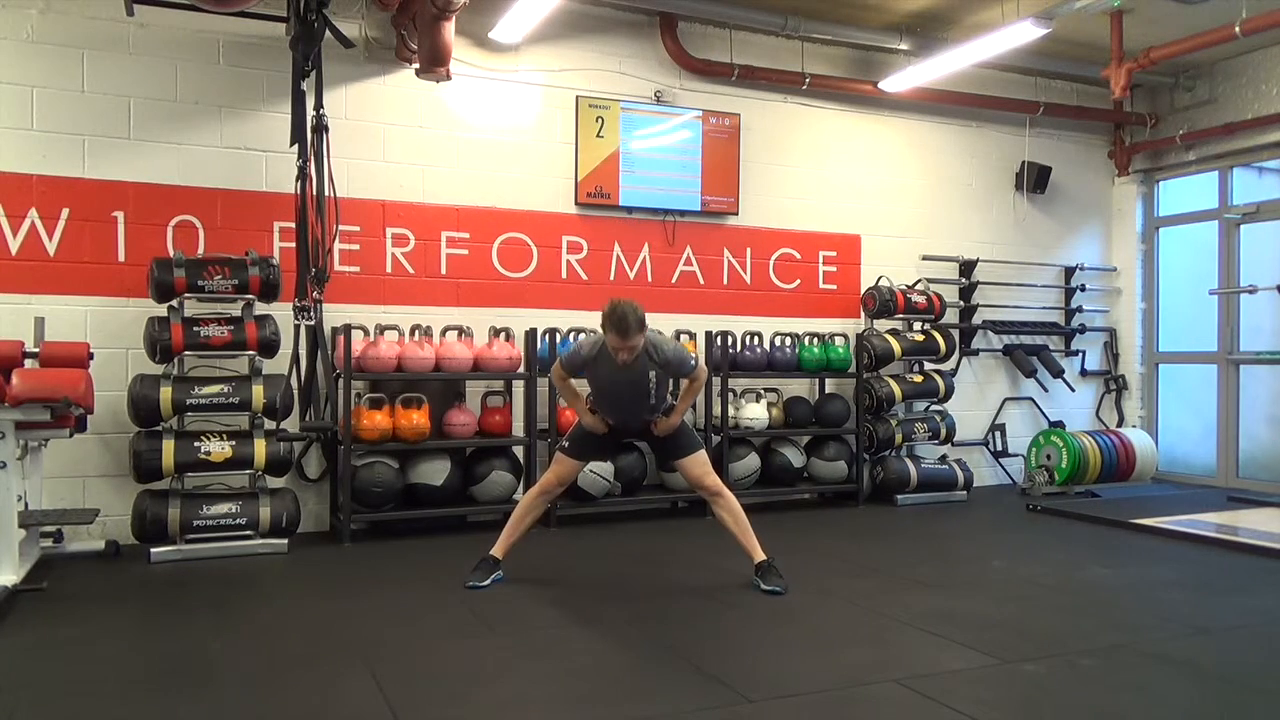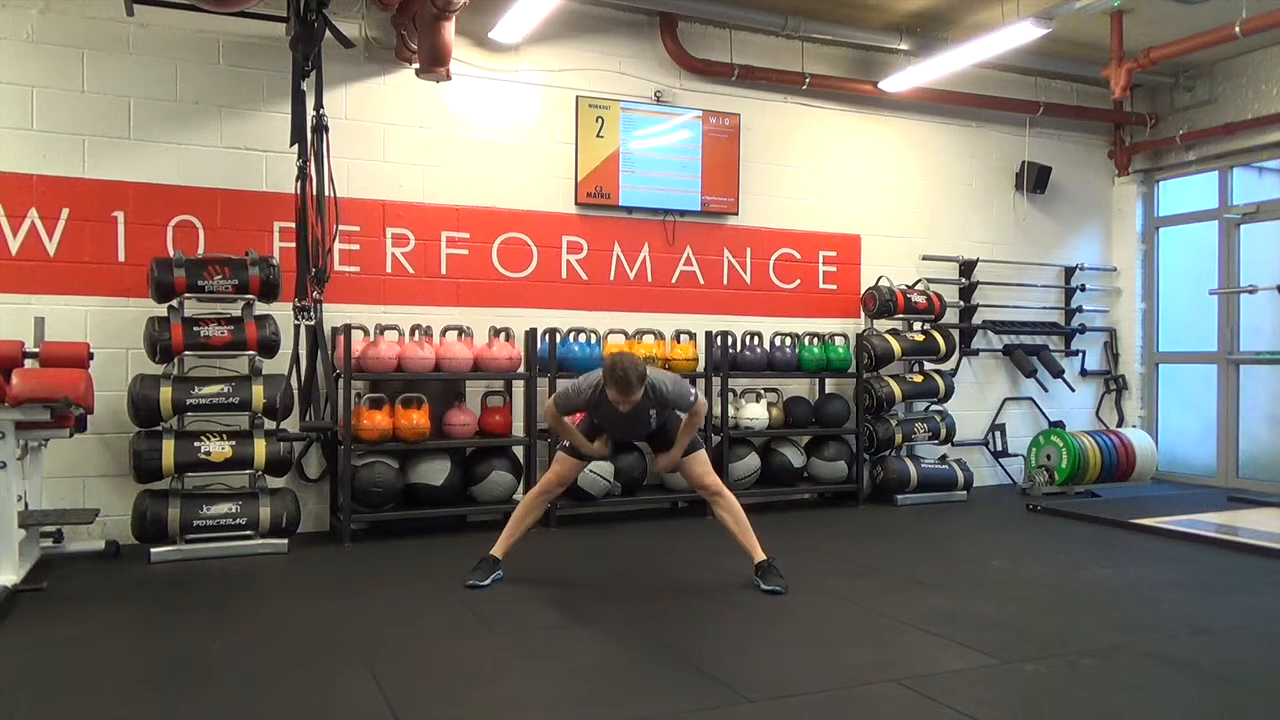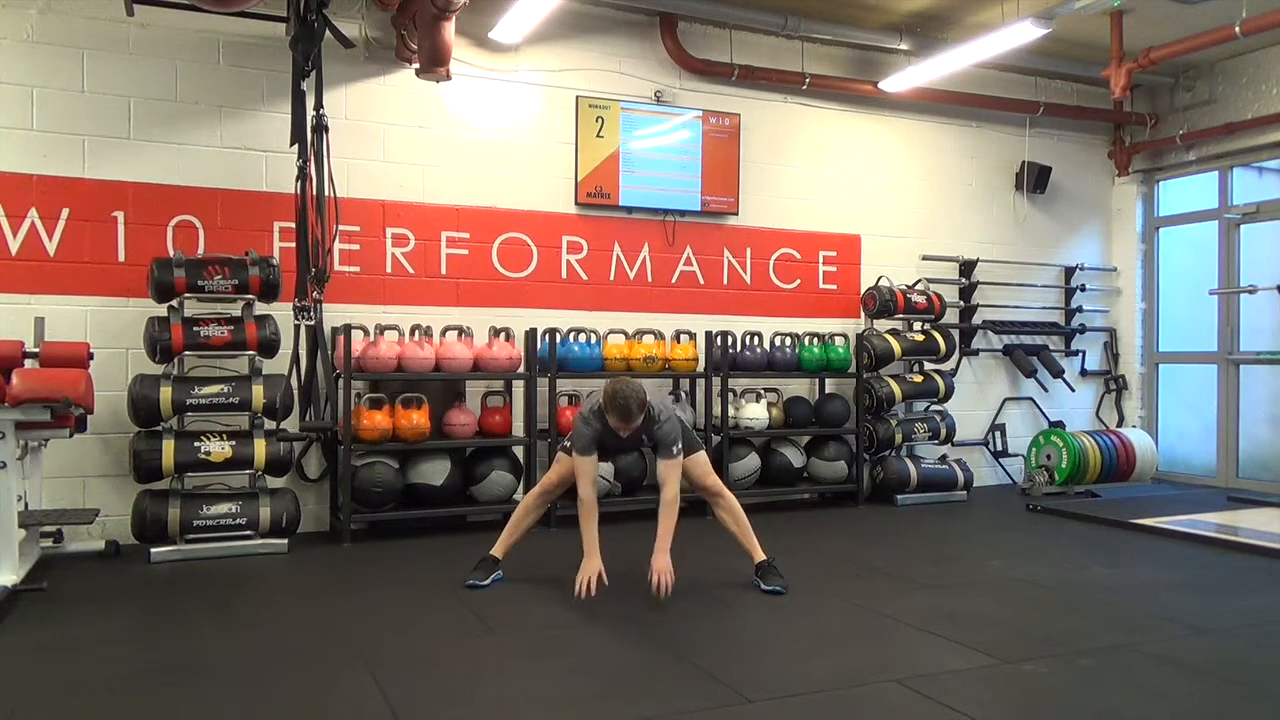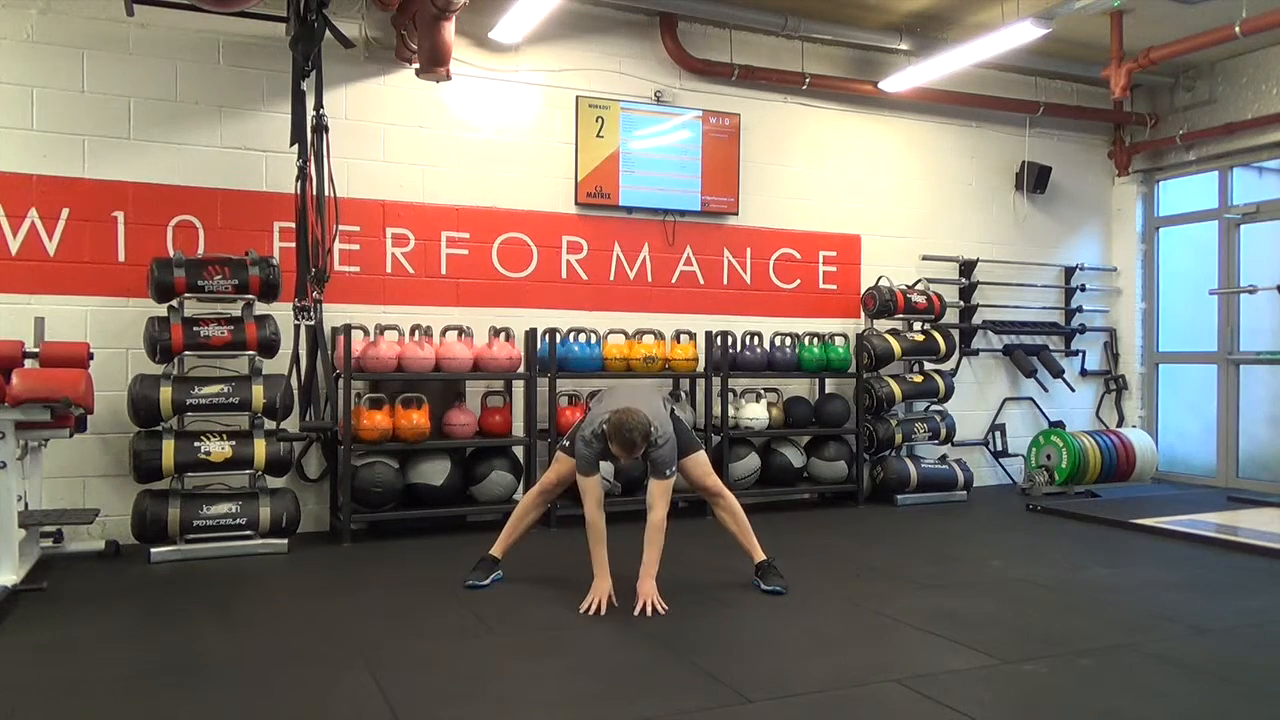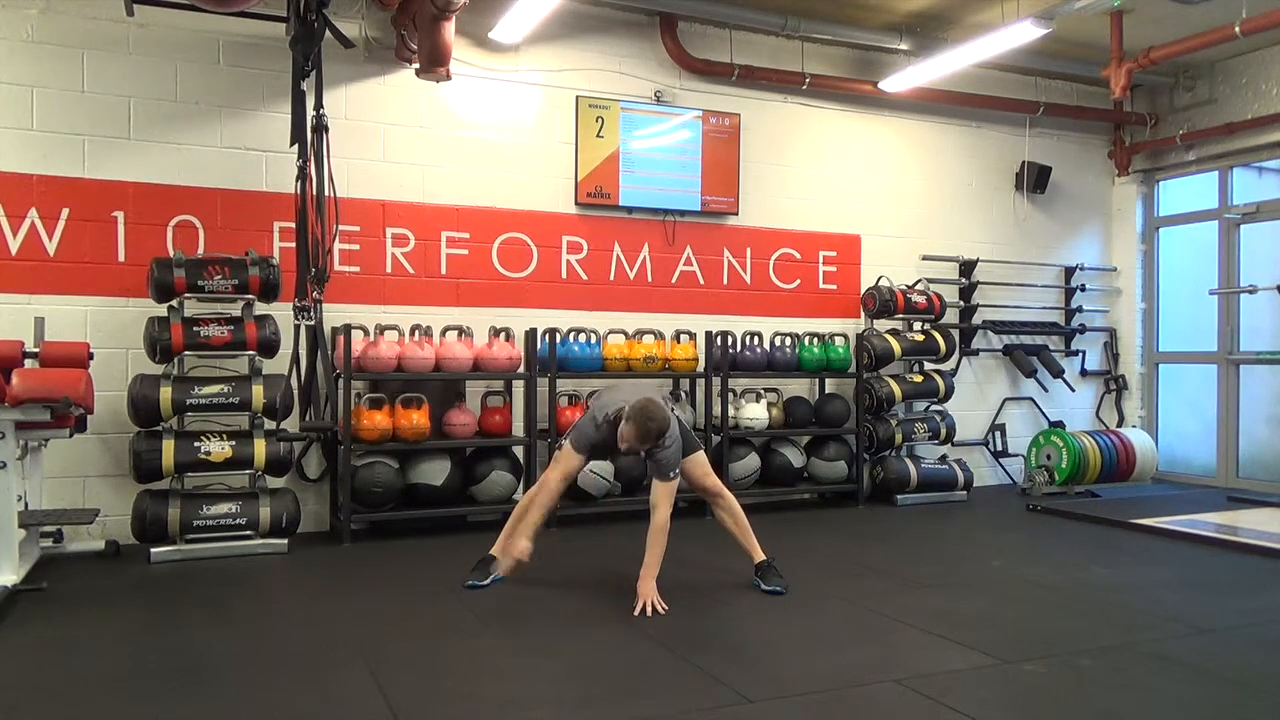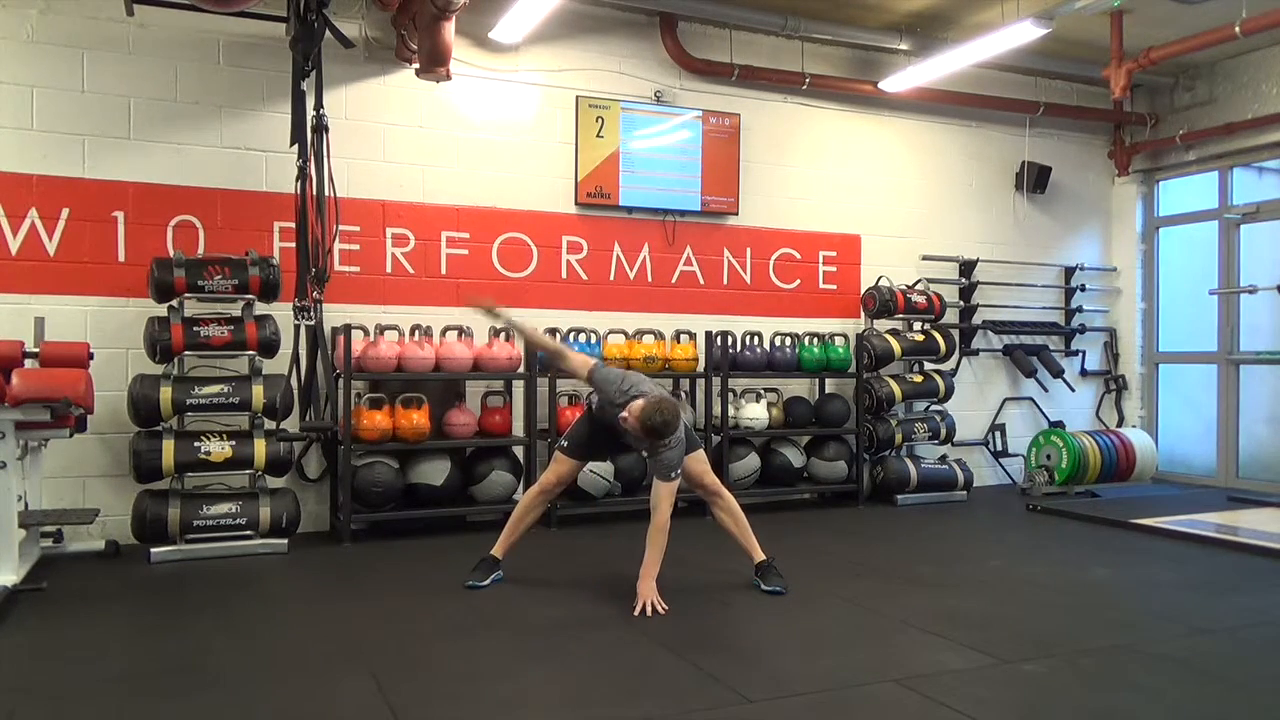
dt=0.4s
person 1, frame 1
left shoulder: (666, 351)
right shoulder: (586, 351)
left elbow: (700, 376)
right elbow: (558, 376)
left wrist: (675, 417)
right wrist: (584, 415)
left hip: (658, 423)
right hip: (604, 423)
left knee: (711, 486)
right knee: (549, 484)
left ankle: (762, 563)
right ankle: (494, 559)
person 1, frame 2
left shoulder: (665, 387)
right shoulder: (585, 389)
left elbow: (699, 408)
right elbow: (551, 412)
left wrist: (675, 452)
right wrist: (585, 446)
left hip: (659, 425)
right hip: (602, 428)
left knee: (711, 486)
right knee: (549, 484)
left ankle: (762, 563)
right ankle: (493, 559)
person 1, frame 3
left shoulder: (663, 417)
right shoulder: (589, 417)
left elbow: (670, 488)
right elbow: (586, 489)
left wrist: (662, 553)
right wrist: (591, 555)
left hip: (653, 431)
right hip: (602, 437)
left knee: (711, 486)
right knee: (549, 485)
left ankle: (762, 563)
right ankle: (493, 559)
person 1, frame 4
left shoulder: (662, 437)
right shoulder: (590, 436)
left elbow: (657, 512)
right elbow: (593, 510)
left wrist: (648, 579)
right wrist: (601, 577)
left hip: (661, 412)
right hip: (603, 414)
left knee: (712, 487)
right knee: (549, 484)
left ankle: (763, 564)
right ankle: (492, 560)
person 1, frame 5
left shoulder: (668, 440)
right shoulder: (599, 419)
left elbow: (661, 511)
right elbow: (558, 478)
left wrist: (648, 579)
right wrist: (524, 537)
left hip: (660, 421)
right hip: (609, 416)
left knee: (711, 488)
right knee: (547, 480)
left ankle: (763, 564)
right ankle: (493, 557)
person 1, frame 6
left shoulder: (670, 444)
right shoulder: (619, 387)
left elbow: (661, 515)
right elbow: (563, 355)
left wrist: (647, 581)
right wrist: (504, 318)
left hip: (658, 428)
right hip: (602, 416)
left knee: (711, 488)
right knee: (548, 485)
left ankle: (762, 565)
right ankle: (493, 559)
